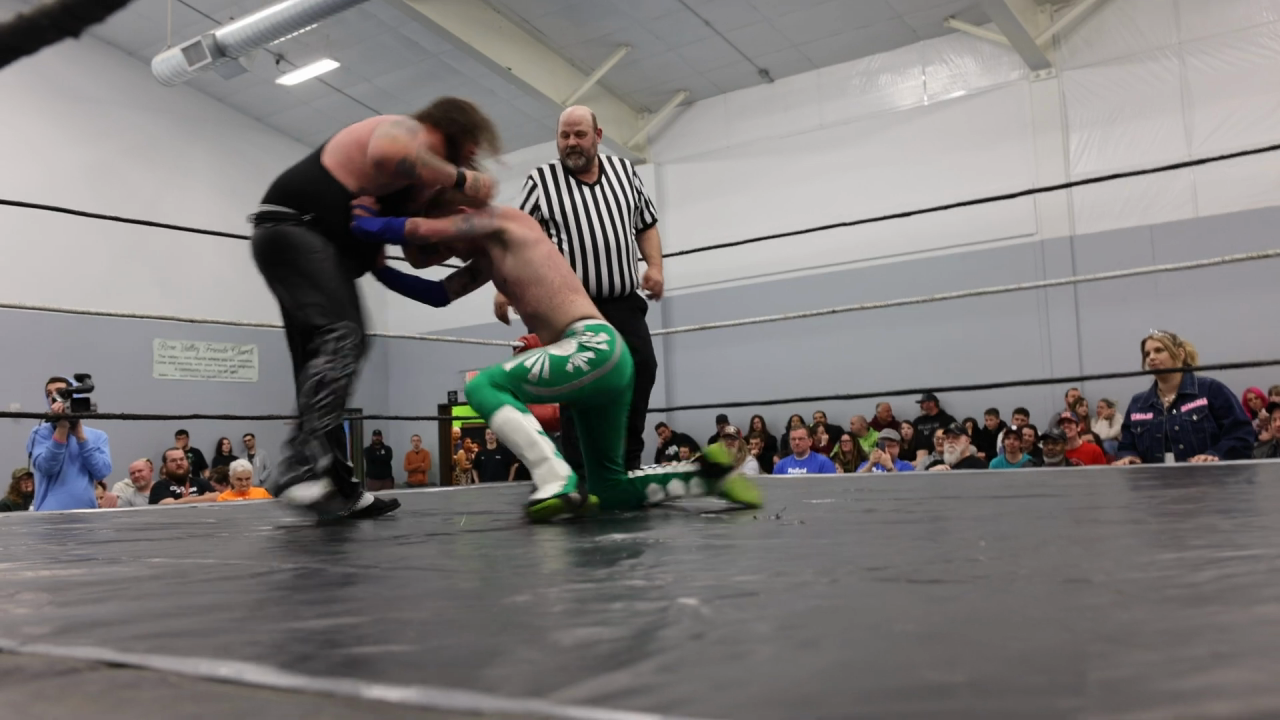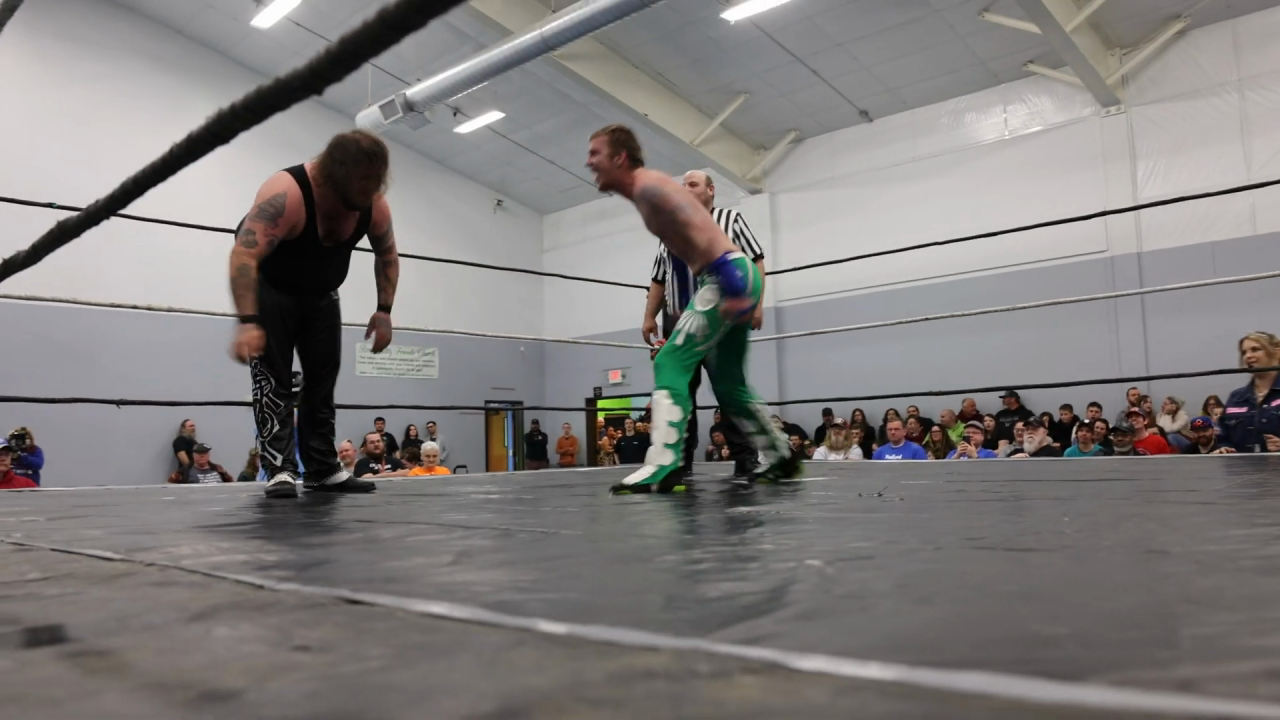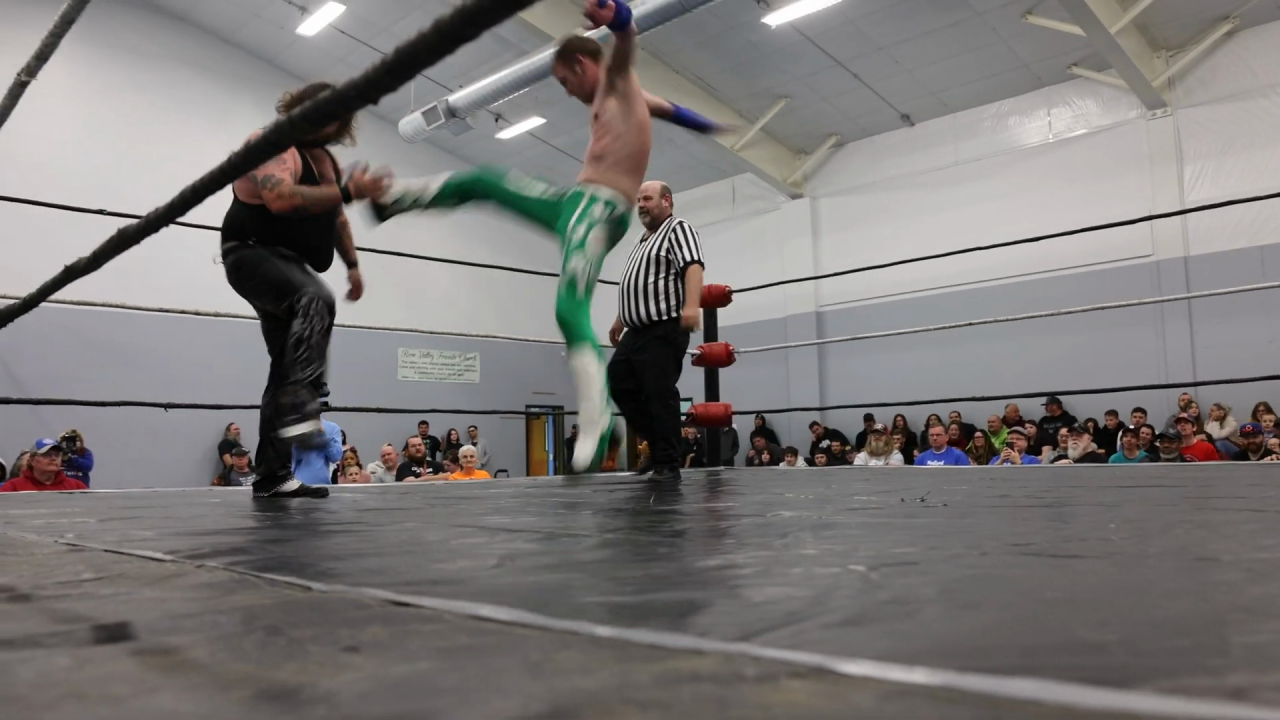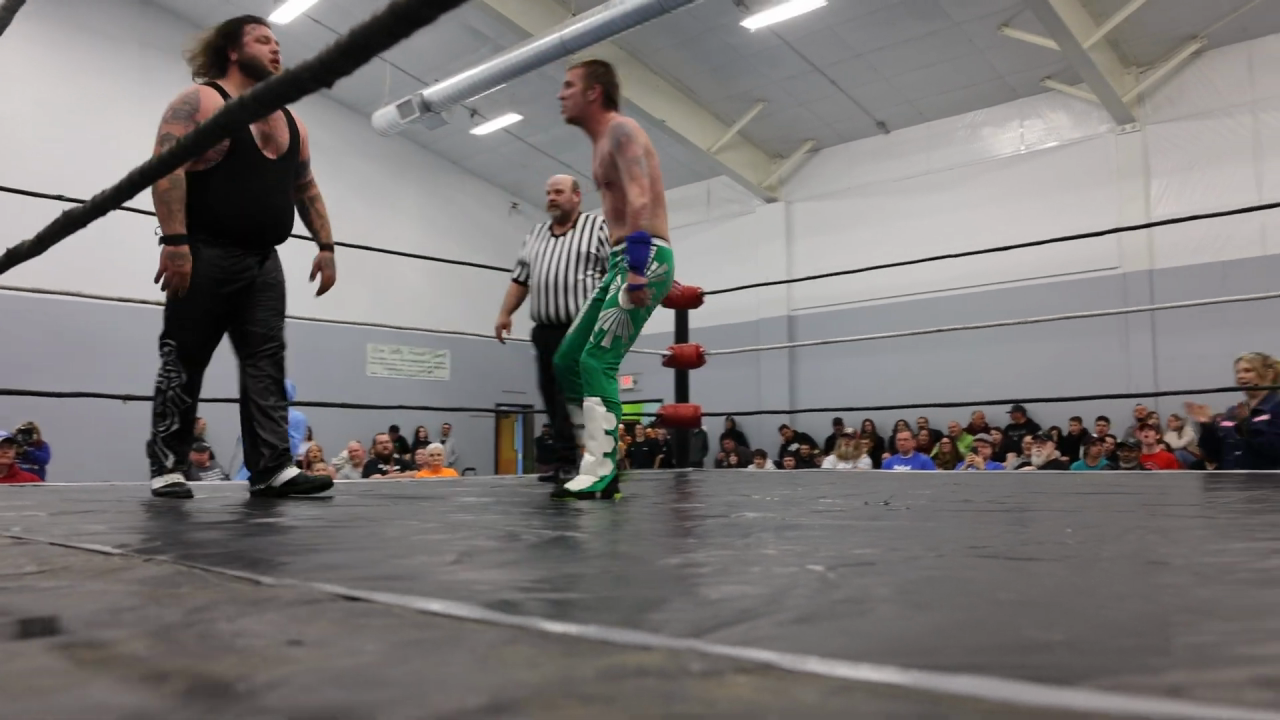
dt=1s
person 1, frame 1
left shoulder: (424, 177)
right shoulder: (404, 133)
right elbow: (389, 155)
right wrist: (461, 181)
left hip: (320, 242)
right hip: (294, 230)
left knee: (323, 357)
right knee: (338, 339)
right ankle: (301, 473)
person 1, frame 2
left shoulder: (375, 205)
right shoulder: (286, 193)
left elbow: (387, 255)
right elbow: (244, 256)
left wrist: (384, 311)
right wrist: (247, 323)
left hip: (320, 291)
right hip: (268, 283)
left knee: (324, 373)
right knee: (272, 370)
left ankle: (323, 469)
right ankle: (279, 468)
person 1, frame 3
left shoulder: (325, 159)
left elbow: (335, 217)
right elbow: (281, 199)
left wrist: (352, 264)
right wrist: (347, 192)
left hip: (292, 264)
right hip: (253, 256)
left knee: (288, 367)
right knee: (316, 300)
left ankle: (273, 475)
right ankle: (298, 415)
person 1, frame 4
left shoulder: (288, 121)
right shoulder: (200, 102)
left elbow: (306, 188)
right elbow: (167, 168)
left wrist: (325, 246)
right wrist: (176, 241)
left hip: (262, 259)
right hip: (206, 253)
left knee: (266, 359)
right knee: (186, 358)
left ankle: (272, 468)
right ankle: (167, 467)
person 2, frame 1
left shoulder: (495, 219)
right shoulder: (490, 255)
left elbow: (421, 229)
right elbow: (439, 293)
left wrist: (360, 225)
left hip: (593, 347)
right hip: (600, 354)
left knee: (482, 388)
right knee: (614, 487)
left ankle: (559, 482)
right ankle: (709, 472)
person 2, frame 2
left shoulder: (649, 186)
right shoulder: (646, 192)
left elbow: (701, 232)
left wrist: (736, 290)
left hip: (729, 277)
right hip: (731, 282)
left knee: (671, 365)
right knee: (729, 386)
left ankle: (663, 467)
right ankle: (781, 457)
person 2, frame 3
left shoulder: (616, 78)
right shoulder: (635, 95)
left elbow: (626, 39)
right elbow: (670, 109)
right wrist: (704, 125)
left hip: (597, 208)
right hip: (581, 203)
left knee: (570, 312)
right knee: (484, 182)
left ankle: (594, 426)
right ankle: (391, 198)
person 2, frame 4
left shoulder: (622, 129)
right shoulder: (602, 142)
left elbow: (641, 202)
left wrist: (637, 272)
left hip: (644, 261)
right hip: (624, 265)
left knee: (595, 363)
right knee: (568, 360)
left ankle: (600, 475)
right ankle: (602, 458)
person 3, frame 1
left shoulder: (624, 172)
right shoulder: (541, 181)
left elbow: (646, 225)
left wrist: (654, 265)
right wrist: (503, 289)
left hip: (623, 302)
left knee: (640, 373)
person 3, frame 2
left shoulder: (730, 220)
right shoulder: (672, 233)
left elbow: (752, 263)
right elbow: (659, 279)
left wrist: (754, 304)
right wrist: (650, 315)
left hip: (720, 322)
right hip: (679, 325)
left knee: (730, 389)
right knee: (678, 390)
left ankle: (744, 456)
right ankle: (679, 454)
person 3, frame 3
left shoulder: (678, 229)
right shoulder: (642, 239)
left elbow: (694, 267)
left wrist: (692, 304)
right wrist: (619, 320)
left hip: (664, 330)
right hip: (637, 331)
left knee: (660, 394)
right knee: (618, 384)
left ankle: (668, 463)
right ankle: (655, 446)
person 3, frame 4
left shoulder: (595, 226)
right shoulder: (535, 235)
right elbow: (520, 280)
right wrist: (504, 313)
right hip: (545, 330)
right knee: (554, 396)
left ankle: (567, 463)
right ankle: (563, 460)
